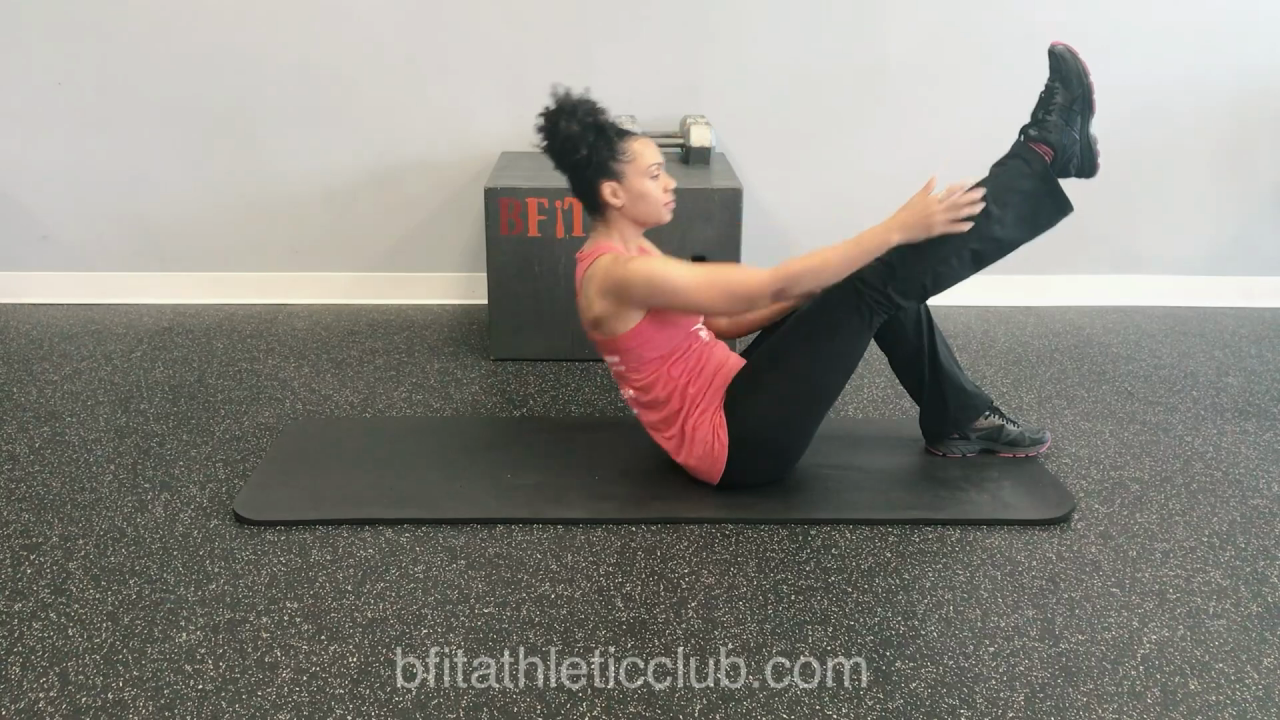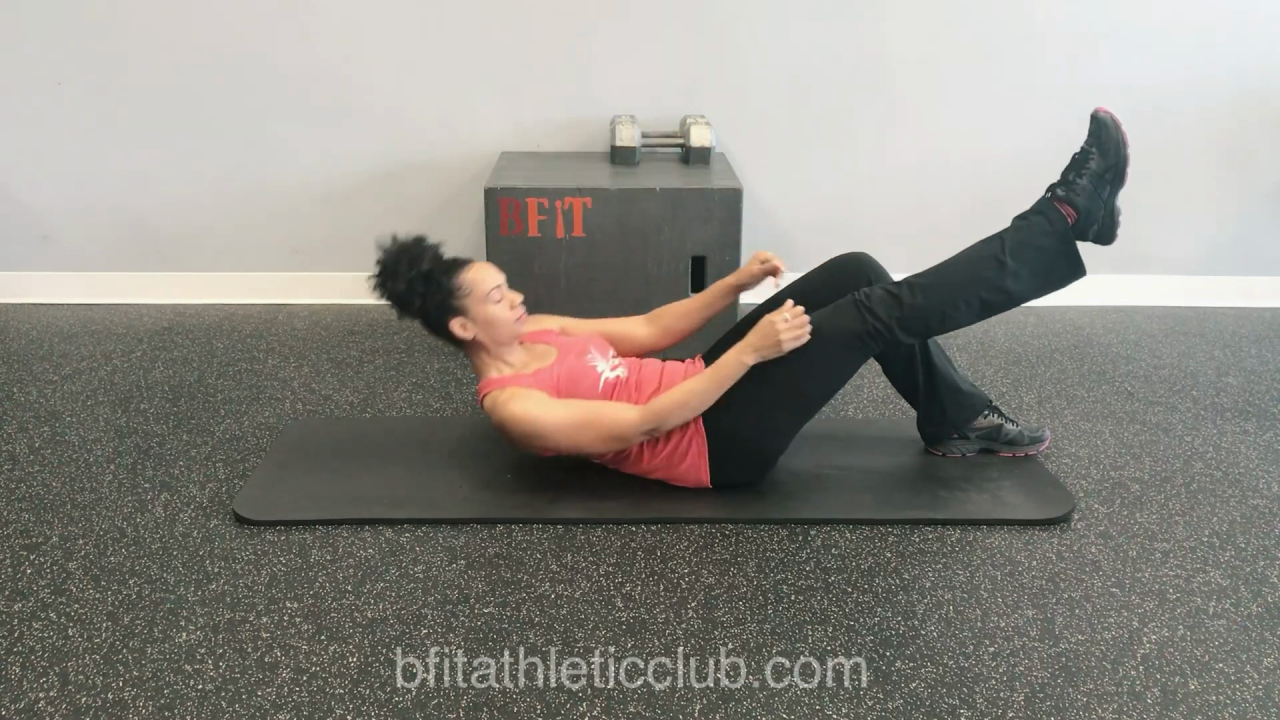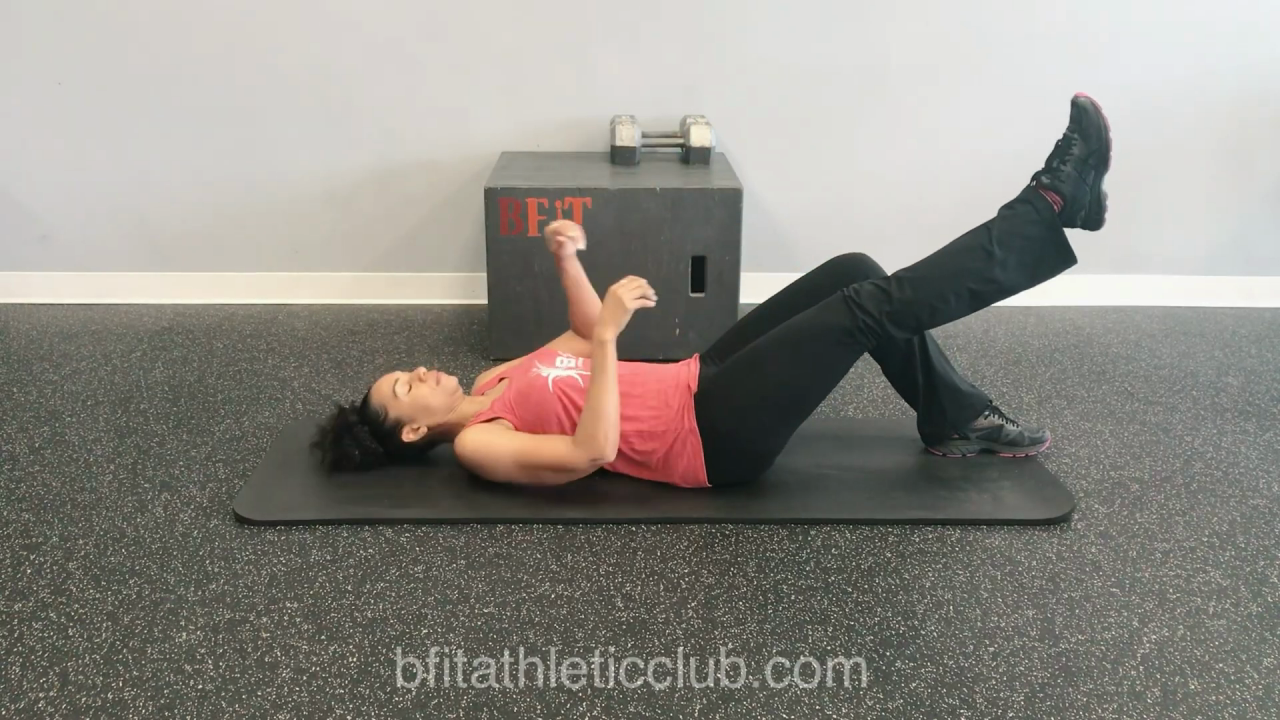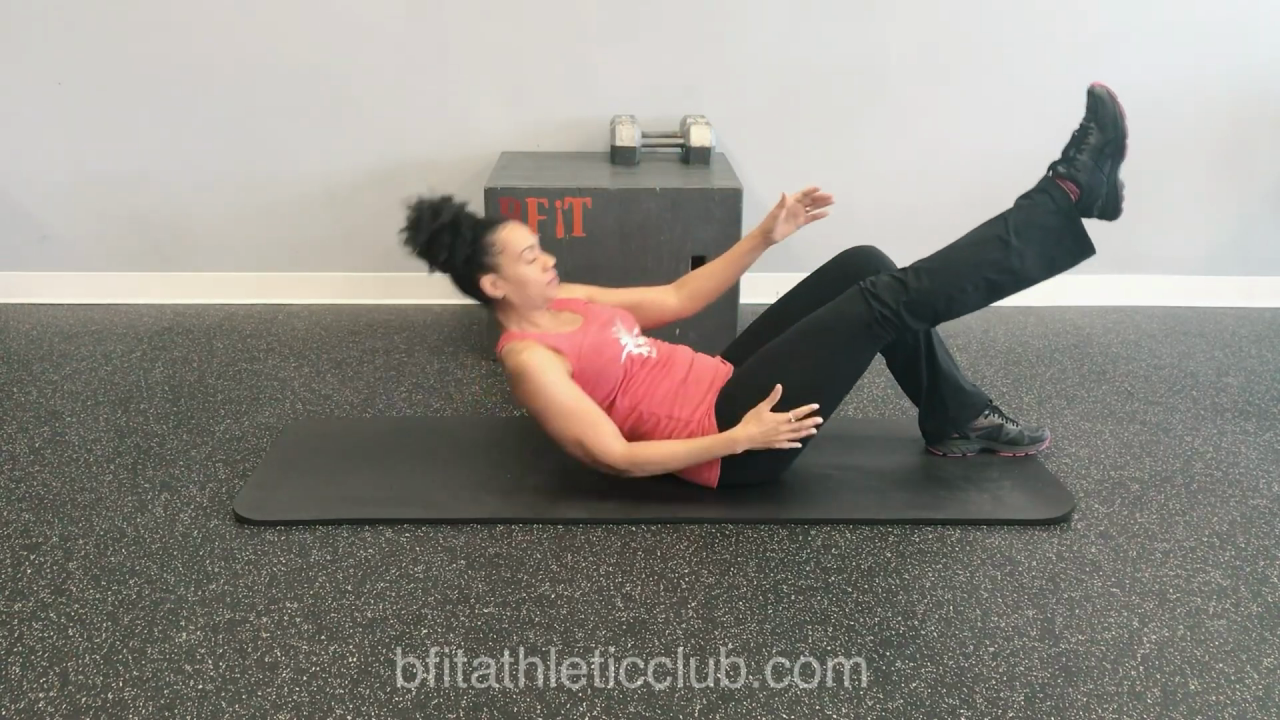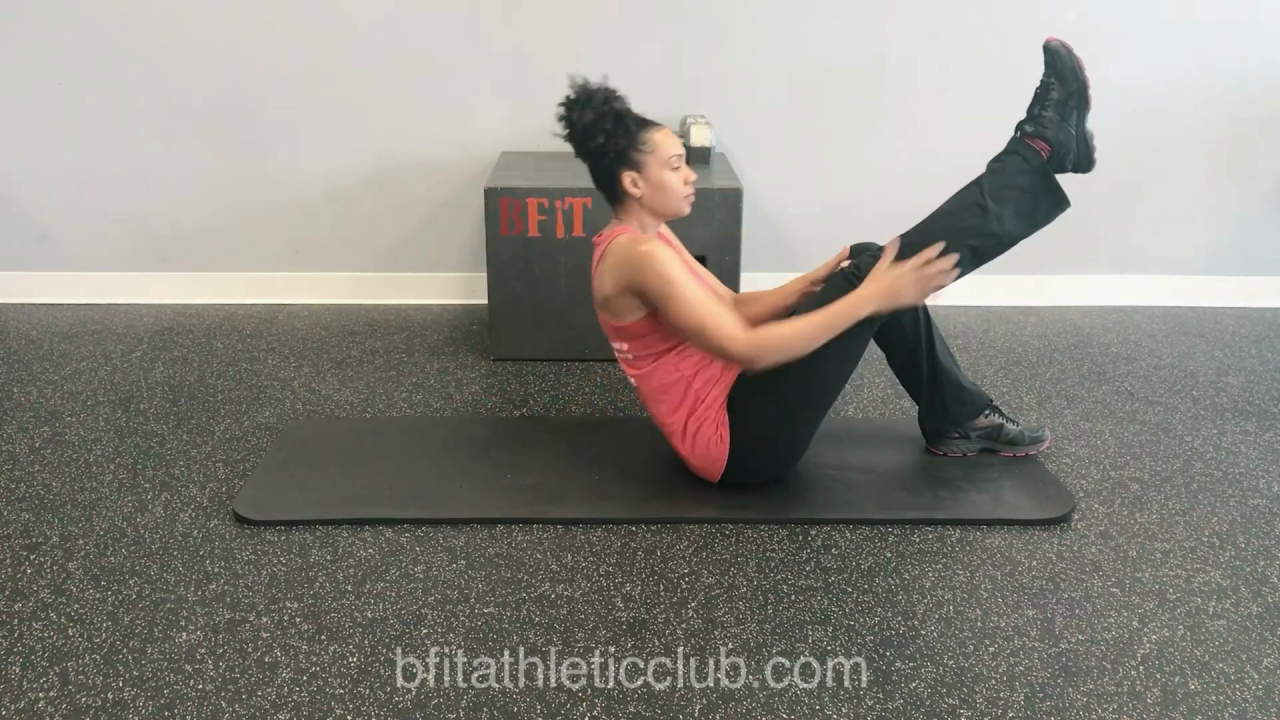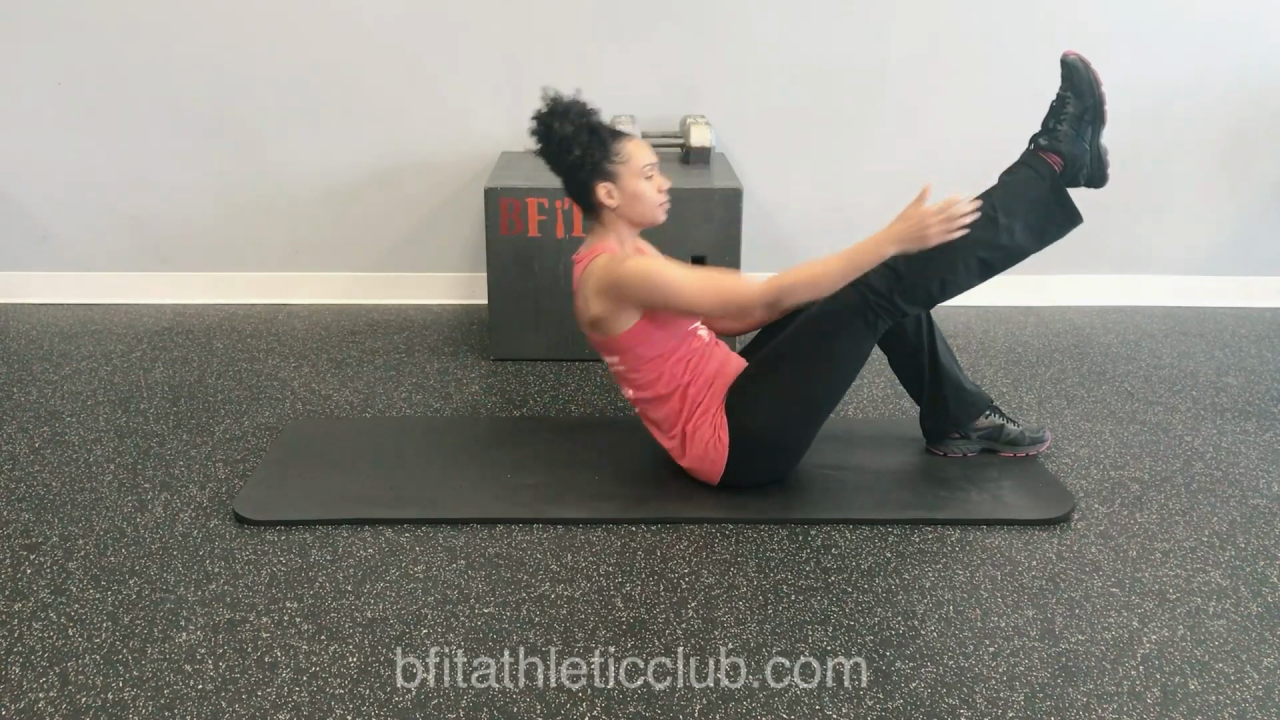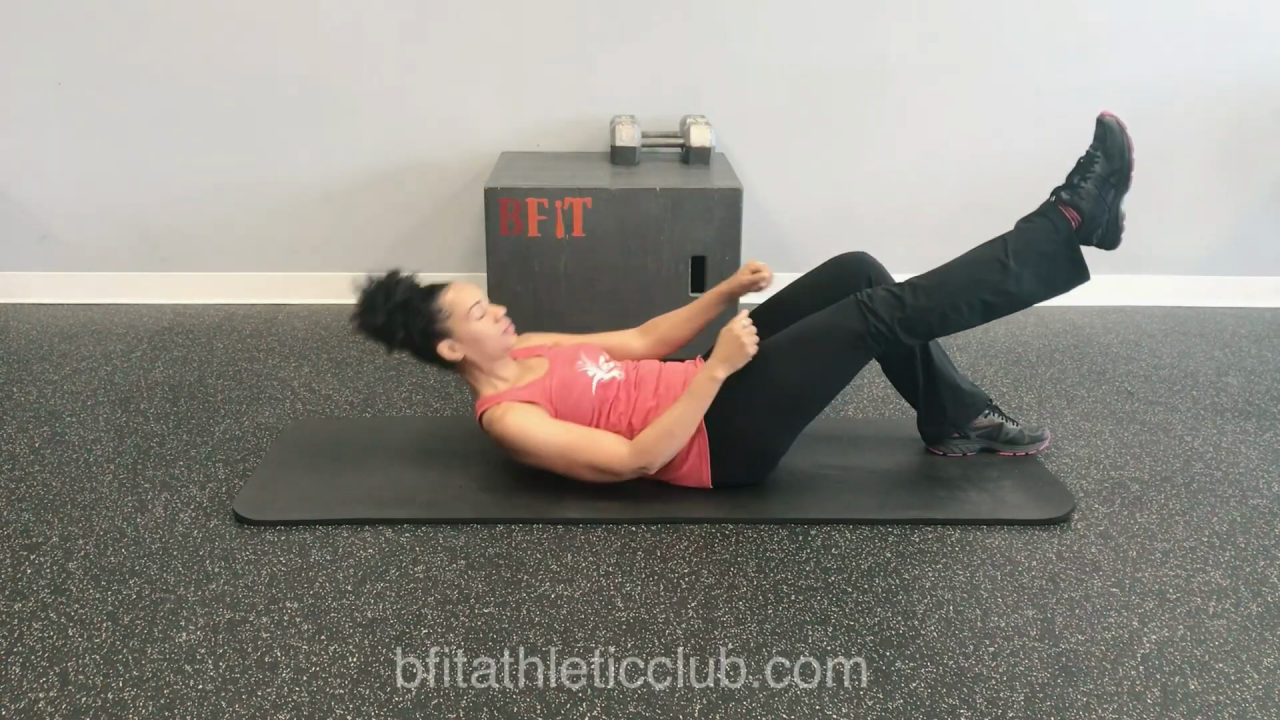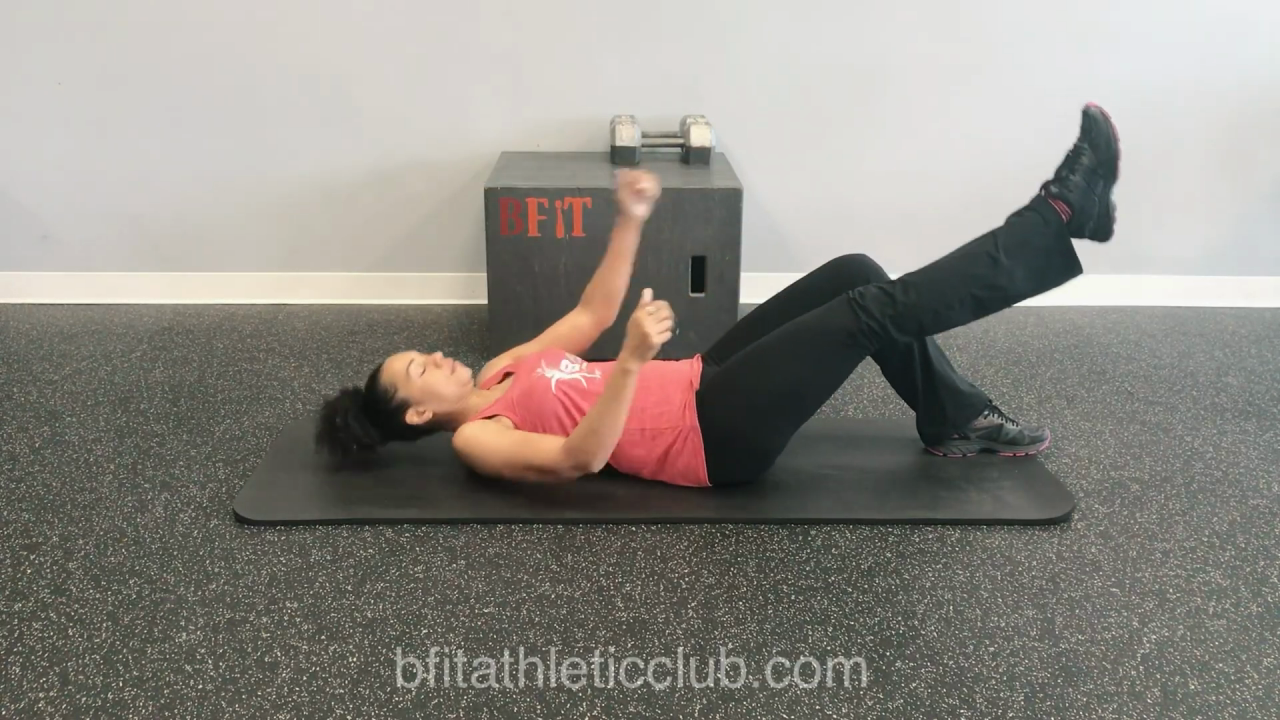
dt=0.5s
person 1, frame 1
left shoulder: (628, 248)
right shoulder: (622, 272)
left elbow: (720, 314)
right elbow: (771, 288)
left wrist: (813, 278)
right wrist: (898, 226)
left hip: (735, 397)
right hip: (740, 440)
left knee: (879, 273)
right knee: (883, 284)
left ankle: (959, 426)
right ankle: (1042, 157)
person 1, frame 2
left shoulder: (530, 333)
right shoulder: (508, 403)
left elbow: (647, 330)
right elbow: (644, 424)
left wrist: (734, 283)
right wrist: (754, 347)
left hip: (700, 390)
right hip: (712, 443)
left knee: (856, 273)
right knee: (882, 313)
left ankle: (958, 424)
right ankle: (1065, 217)
person 1, frame 3
left shoulder: (493, 383)
right shoulder: (478, 446)
left elbow: (583, 338)
right elbow: (593, 452)
left wrist: (566, 257)
right wrist: (612, 326)
left hip: (696, 387)
right hip: (712, 435)
left knee: (853, 272)
right knee: (872, 309)
left ankle: (957, 423)
right ankle: (1050, 208)
person 1, frame 4
left shoulder: (563, 303)
right shoulder: (529, 358)
left elbow: (675, 298)
right elbow: (619, 456)
left wrist: (763, 237)
right wrist: (739, 439)
left hip: (723, 385)
right hip: (727, 447)
left knee: (863, 267)
right knee: (889, 301)
left ankle: (957, 423)
right ankle: (1066, 196)
person 1, frame 5
left shoulder: (639, 238)
right shoulder: (639, 257)
left elbow: (734, 313)
right elbow: (748, 348)
left wrist: (821, 280)
right wrist: (866, 302)
left hip: (731, 408)
right hip: (739, 443)
left knee: (875, 272)
right knee: (870, 292)
left ankle: (959, 423)
right ankle: (1038, 149)
person 1, frame 6
left shoulder: (617, 253)
right shoulder: (618, 272)
left elbow: (721, 316)
right elbow: (773, 297)
left wrist: (841, 267)
right wrist: (889, 240)
left hip: (727, 403)
right hip: (738, 443)
left knee: (879, 283)
right knee: (885, 291)
left ankle: (959, 424)
right ankle: (1051, 164)
person 1, frame 7
left shoulder: (523, 353)
right shoulder: (509, 420)
left elbow: (644, 340)
right elbow: (636, 459)
left wrist: (726, 291)
right wrist: (719, 366)
left hip: (704, 395)
right hip: (720, 440)
left knee: (856, 272)
right knee: (881, 315)
left ankle: (957, 422)
right ankle: (1067, 223)
person 1, frame 8
left shoulder: (502, 373)
right shoulder: (478, 439)
left elbow: (592, 314)
right elbow: (583, 456)
left wrist: (631, 221)
right wrist: (635, 360)
left hip: (699, 388)
right hip: (713, 437)
left knee: (855, 274)
right knee: (877, 313)
left ankle: (956, 423)
right ankle: (1057, 216)
